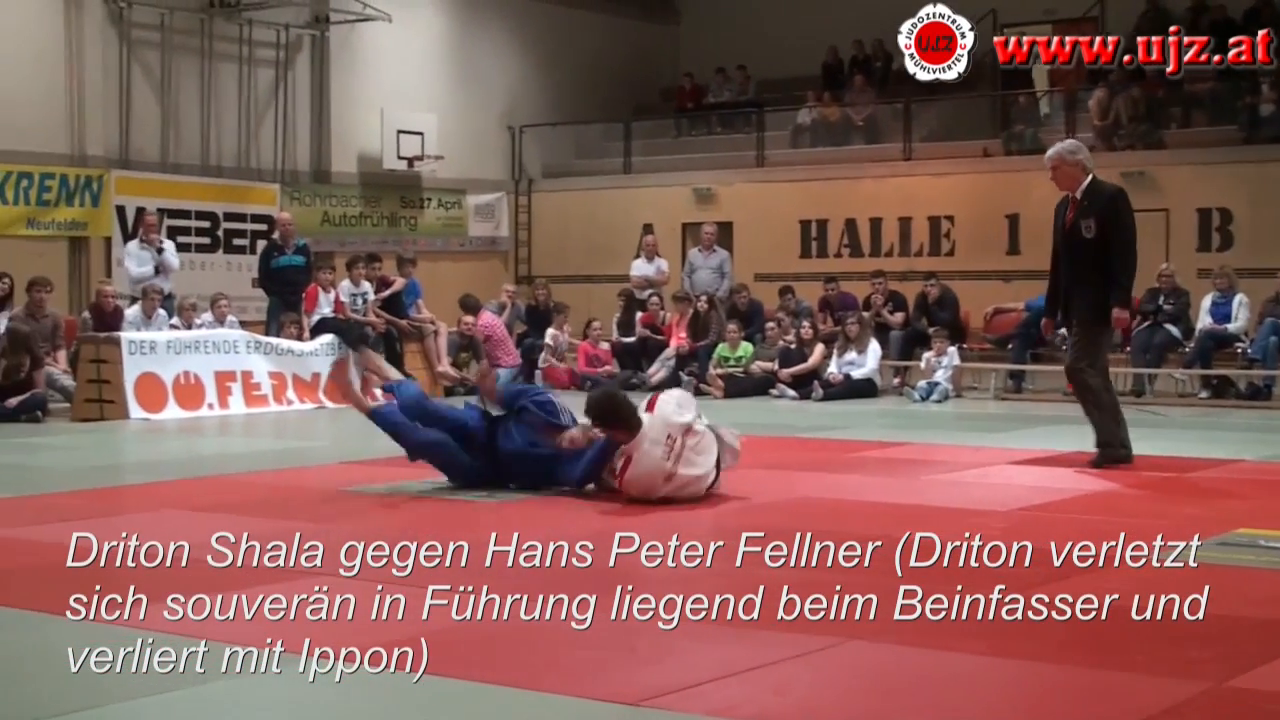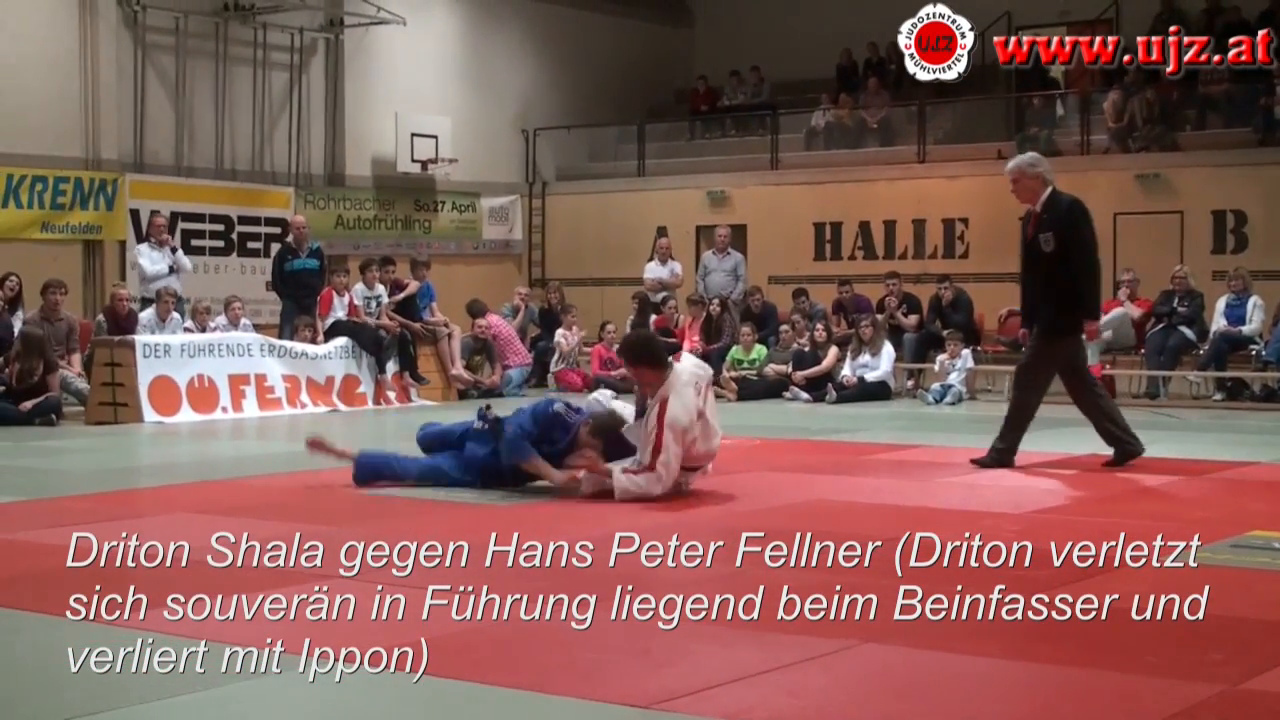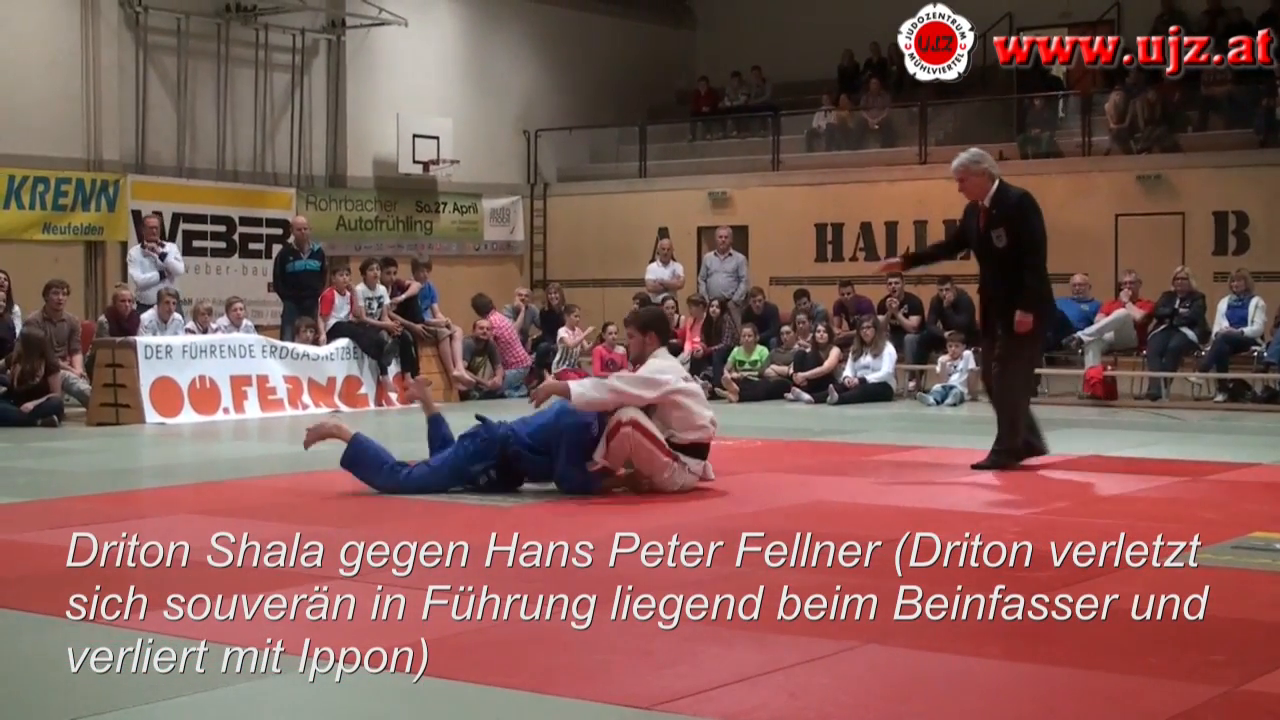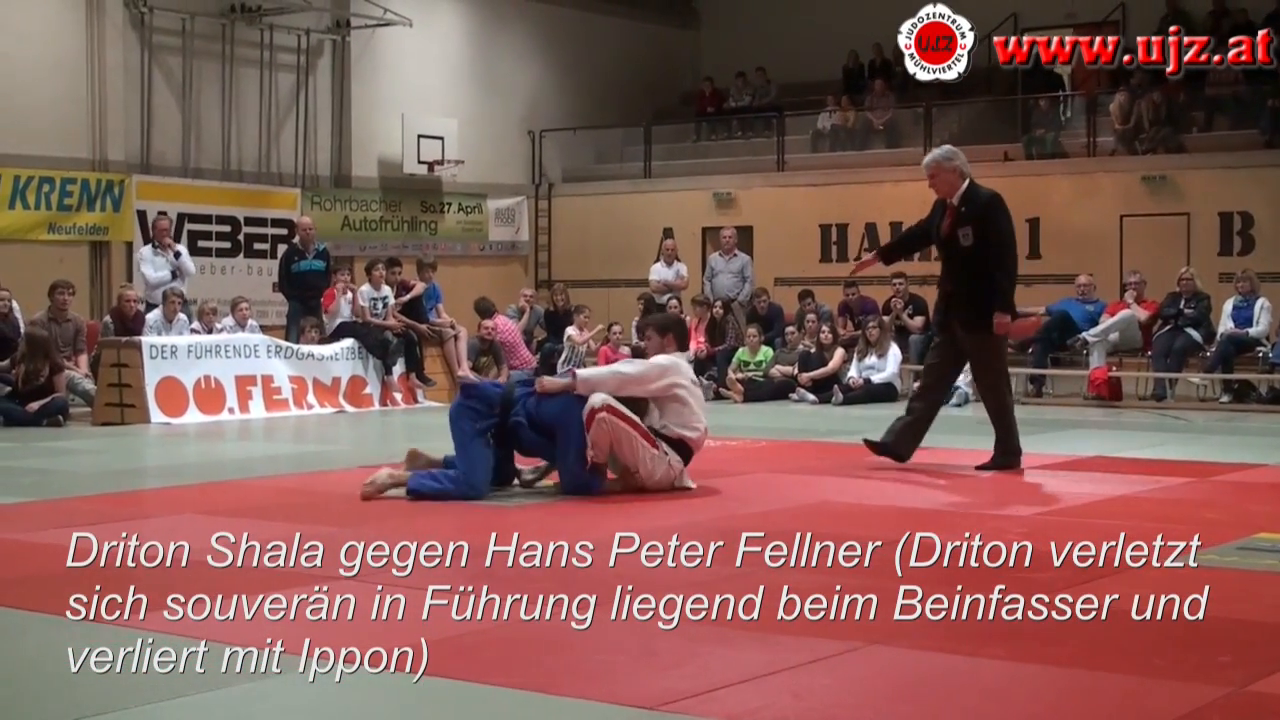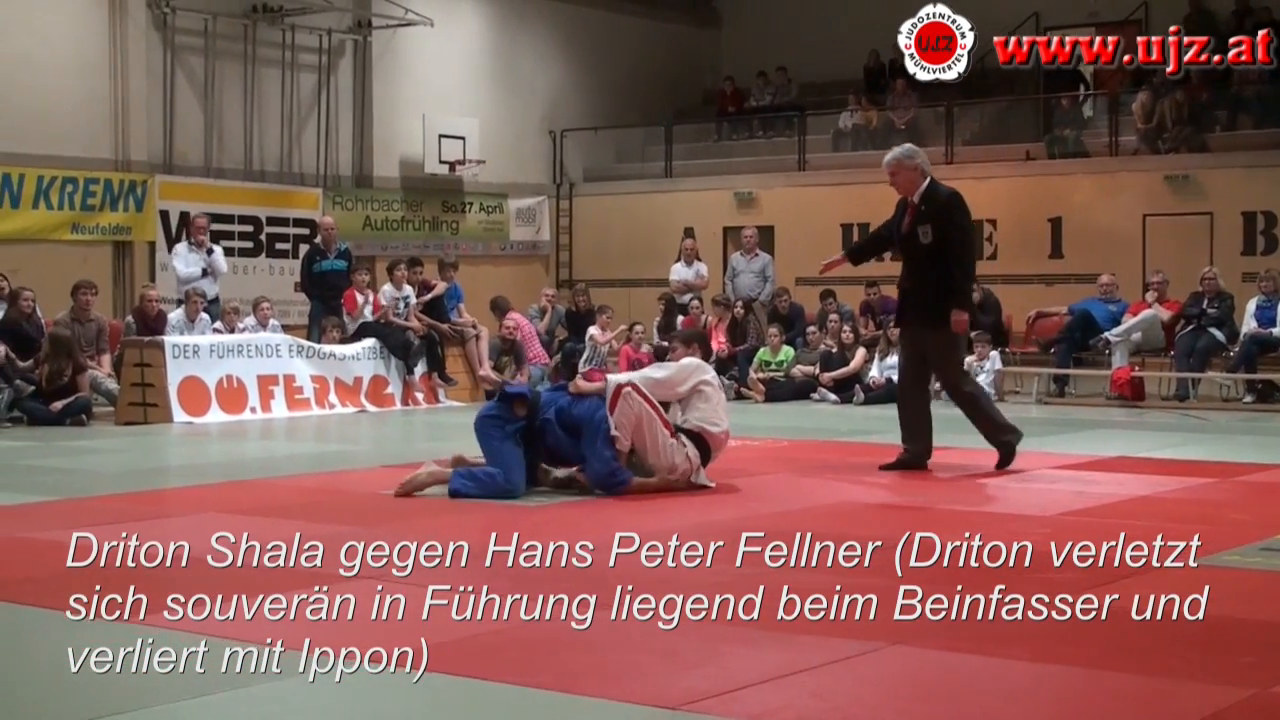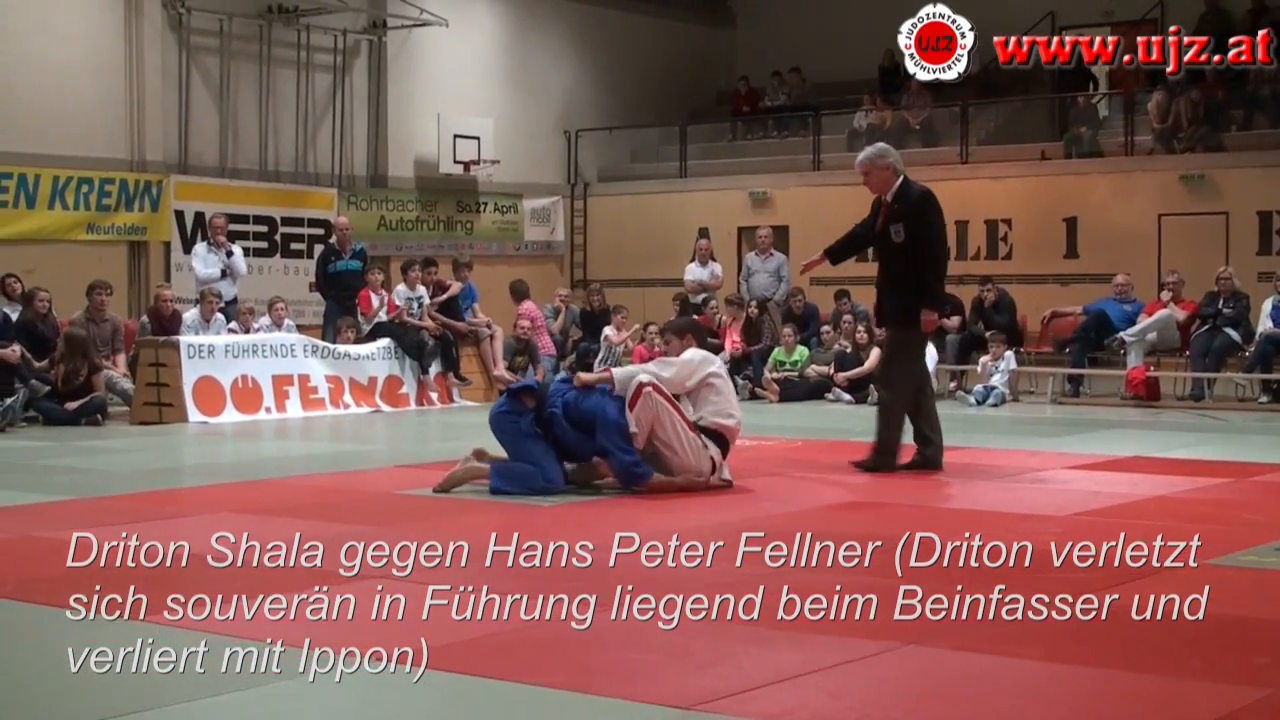
dt=0.4s
person 1, frame 1
left shoulder: (1111, 197)
right shoulder: (1063, 207)
left elbow: (1125, 254)
left wrist: (1121, 302)
right wrist: (1051, 310)
left hip: (1098, 305)
right hip: (1073, 306)
left knee: (1080, 369)
right knee: (1090, 374)
left ankle: (1114, 444)
right ankle: (1112, 445)
person 1, frame 2
left shoulder: (1069, 209)
right shoulder: (1030, 218)
left elbow: (1087, 265)
left wrist: (1090, 315)
right wrist: (1027, 321)
left hip: (1062, 314)
right hip: (1047, 315)
left knee: (1029, 377)
right knee: (1080, 382)
left ankle: (1004, 451)
right ankle: (1126, 443)
person 1, frame 3
left shoulder: (1019, 202)
right shoulder: (975, 210)
left elbow: (1035, 258)
right elbow: (950, 246)
left wrist: (1026, 306)
right wrist: (905, 262)
left hip: (1026, 309)
right hip: (996, 310)
left knee: (1009, 379)
right knee: (993, 377)
left ankle: (1006, 452)
right ankle: (1027, 442)
person 1, frame 4
left shoulder: (988, 202)
right shoulder: (942, 208)
left elbow: (1005, 259)
right elbow: (917, 236)
left wrist: (1002, 308)
right wrist: (877, 256)
left hip: (983, 311)
right hip: (952, 310)
left knee: (992, 383)
right knee: (934, 377)
left ankle: (1008, 454)
right ankle: (900, 443)
person 1, frame 5
left shoulder: (947, 200)
right shoulder: (905, 206)
left elbow: (964, 257)
right elbow: (883, 237)
left wrist: (960, 306)
right wrist: (846, 257)
left hip: (940, 309)
right hip: (914, 308)
left knee: (953, 379)
right knee: (910, 383)
left ankle: (1005, 438)
right ankle: (915, 453)
person 1, frame 6
left shoulder: (920, 198)
right shoulder: (881, 205)
left elbow: (935, 255)
right elbow: (862, 234)
left wrist: (930, 305)
right wrist: (823, 257)
left hip: (915, 307)
right hip: (895, 304)
left knee: (893, 377)
right knee: (913, 379)
left ankle: (884, 455)
right ankle: (929, 452)
person 2, frame 1
left shoulder: (569, 465)
right shoulder: (554, 413)
left elbow: (581, 475)
right elbow: (508, 398)
left wrist: (612, 441)
right wrist: (491, 390)
left hip: (480, 468)
right hip: (482, 433)
left knee: (433, 443)
left ankle: (365, 405)
right ankle: (385, 372)
person 2, frame 2
left shoulder: (601, 448)
right shoulder: (555, 414)
right elbow: (515, 441)
right wrist: (552, 473)
left hip: (492, 473)
right hip: (491, 439)
person 2, frame 3
left shoulder: (581, 414)
right shoulder: (581, 424)
right elbow: (570, 481)
right wrist: (606, 481)
left hip: (503, 456)
right hip: (491, 452)
right knee: (396, 480)
left ankle: (426, 397)
right ankle: (340, 432)
person 2, frame 4
left shoulder: (589, 406)
right shoulder: (578, 416)
right elbow: (575, 483)
left hip: (497, 406)
right hip: (478, 409)
left knee: (501, 477)
right knee: (473, 485)
left ankle: (424, 462)
right ankle: (395, 477)
person 2, frame 5
left shoulder: (609, 408)
right shoulder: (603, 416)
right elbow: (607, 478)
right wrist: (654, 483)
left hip: (520, 413)
right hip: (503, 418)
left knee: (533, 477)
right knee: (511, 485)
left ankle: (465, 464)
right ankle: (436, 474)
person 2, frame 6
left shoulder: (620, 406)
right shoulder: (613, 414)
right elbow: (632, 475)
right wrist: (678, 482)
left hip: (528, 410)
right hip: (513, 413)
right knee: (550, 482)
left ankle: (485, 459)
right ankle: (477, 470)
